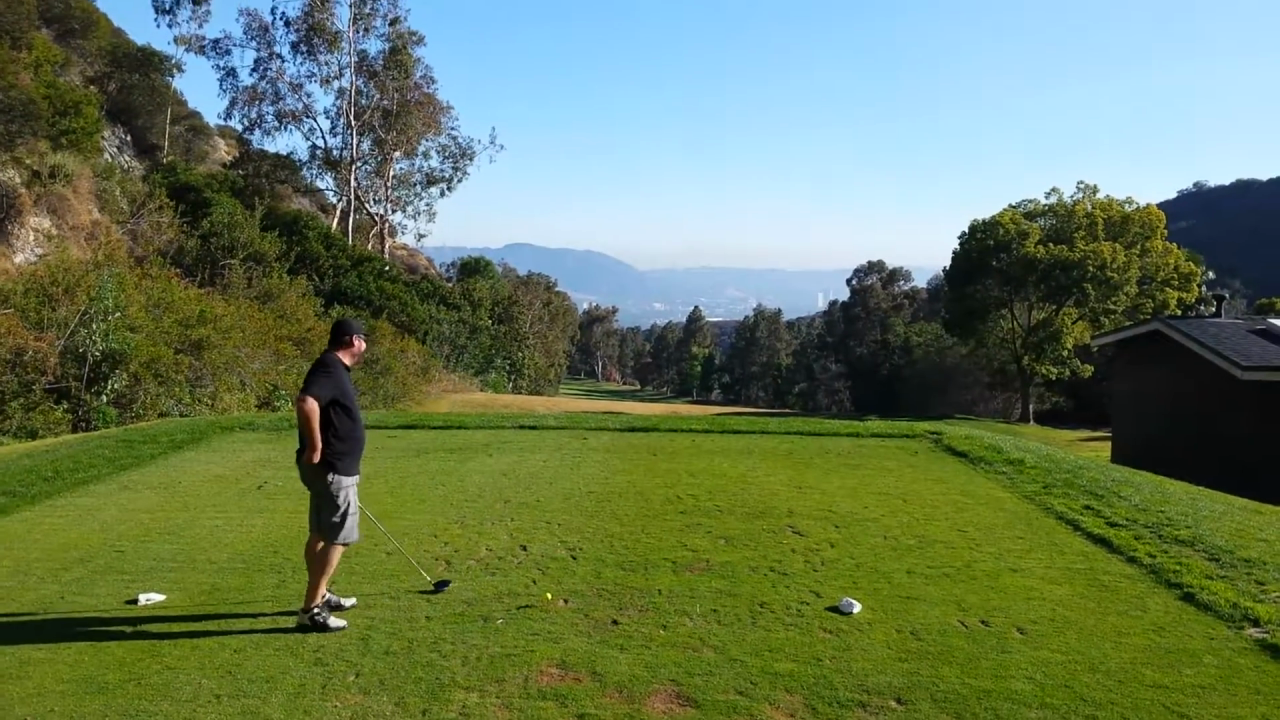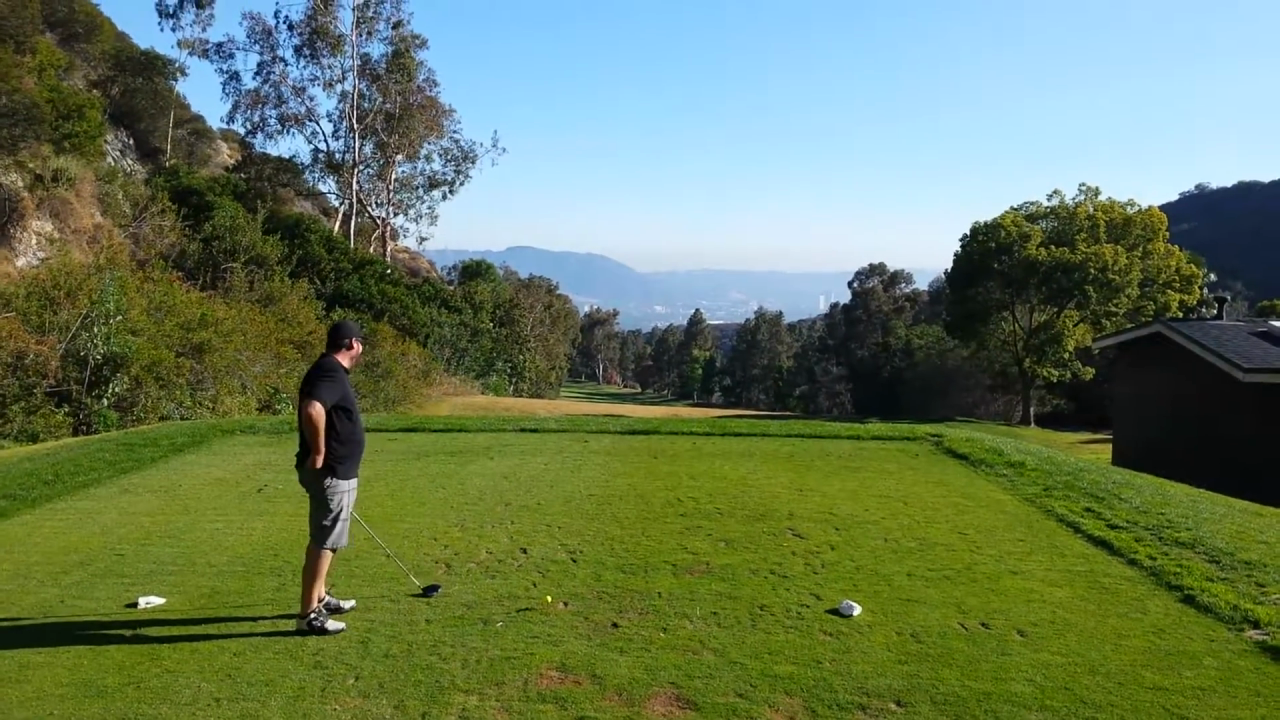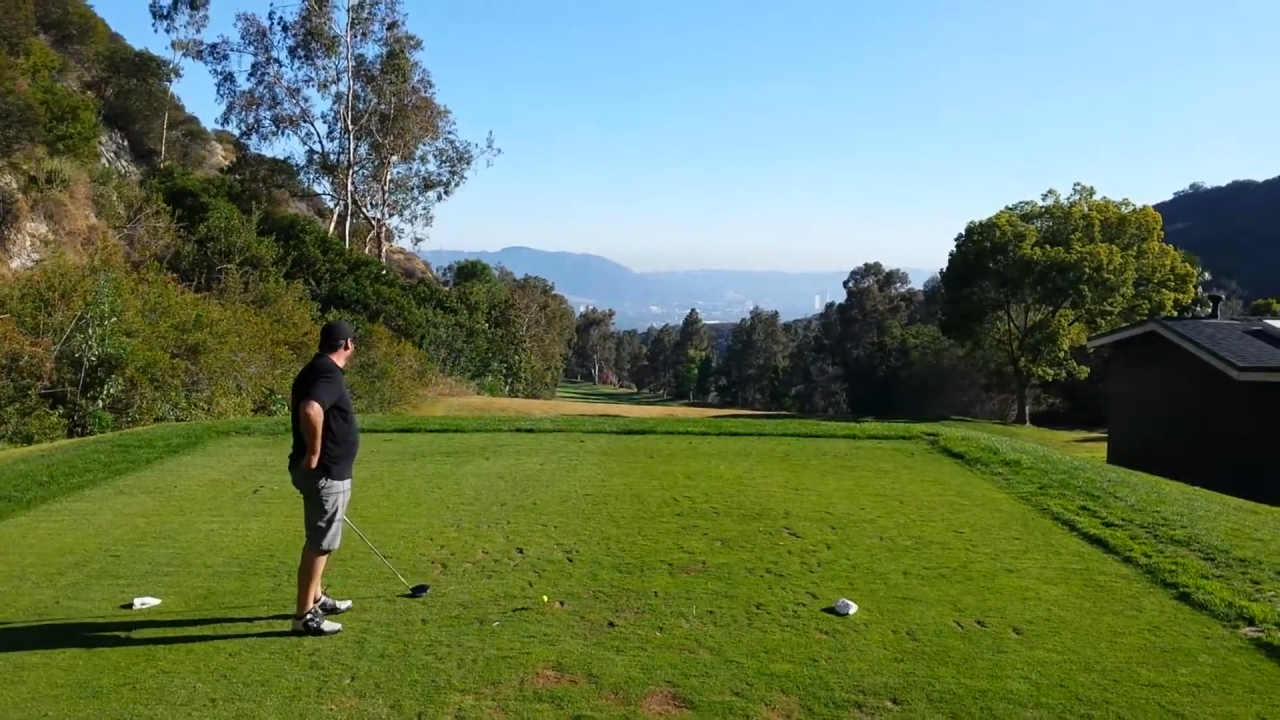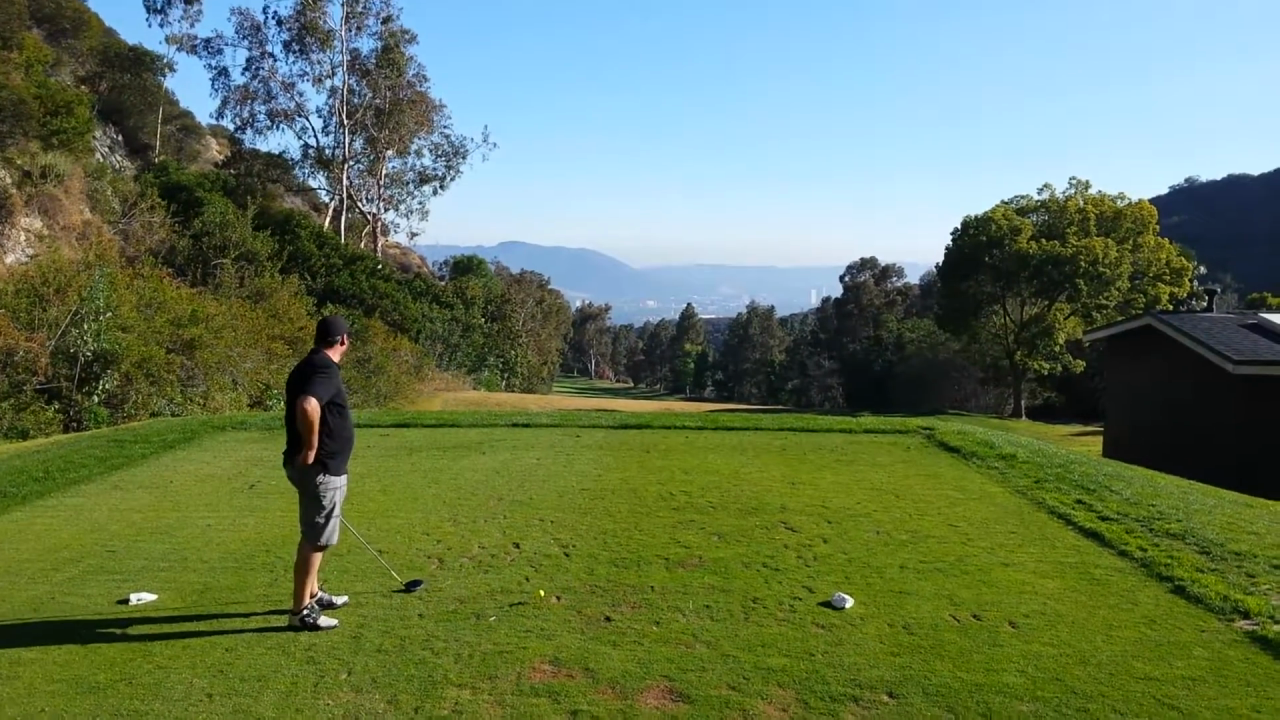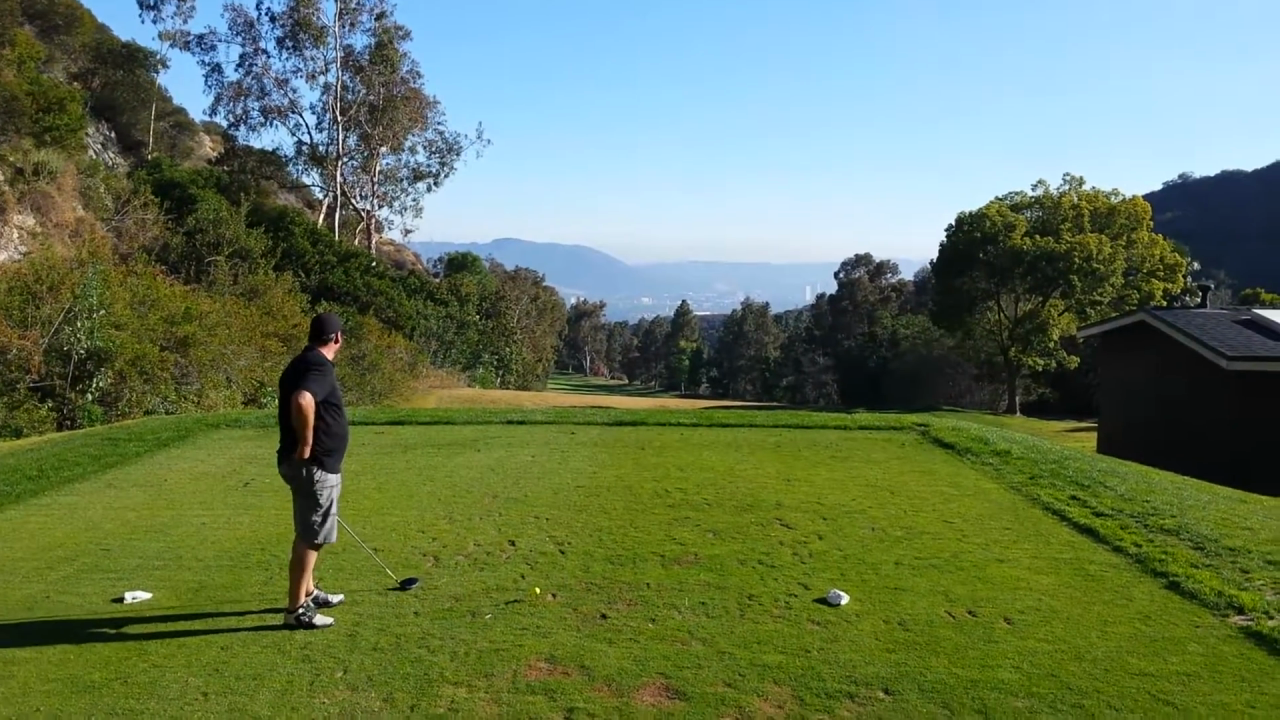
dt=0.1s
person 1, frame 1
left shoulder: (332, 368)
right shoulder: (331, 369)
right elbow: (306, 404)
right wrist: (314, 448)
left hip: (331, 468)
right hip: (332, 469)
left knee: (321, 534)
right knee: (336, 538)
left ankle: (320, 596)
right ankle: (311, 610)
person 1, frame 2
left shoulder: (328, 370)
right shoulder: (332, 373)
right elbow: (312, 409)
right wrist: (317, 452)
left hip: (329, 471)
right hip: (331, 473)
left knee: (320, 538)
right knee: (327, 543)
left ankle: (319, 599)
right ankle: (308, 614)
person 1, frame 3
left shoulder: (314, 370)
right shoulder: (329, 373)
right elbow: (310, 410)
right wrist: (314, 453)
left hip: (322, 472)
right hip: (325, 473)
left knee: (317, 540)
right knee: (320, 544)
left ankle: (316, 599)
right ankle: (304, 615)
person 1, frame 4
left shoulder: (309, 366)
right shoulder: (325, 369)
left elbow: (303, 408)
right elbow: (307, 406)
right wrist: (310, 448)
left hip: (317, 467)
right hip: (321, 468)
left knee: (314, 535)
right knee: (316, 539)
left ankle: (312, 594)
right ankle: (301, 610)
person 1, frame 5
left shoulder: (300, 364)
right shoulder: (319, 367)
left elbow: (297, 403)
right elbow: (302, 401)
right wrist: (306, 445)
left hip: (303, 463)
right hip: (315, 467)
left knee: (308, 534)
right knee: (312, 537)
left ankle: (309, 593)
right ankle: (296, 610)
